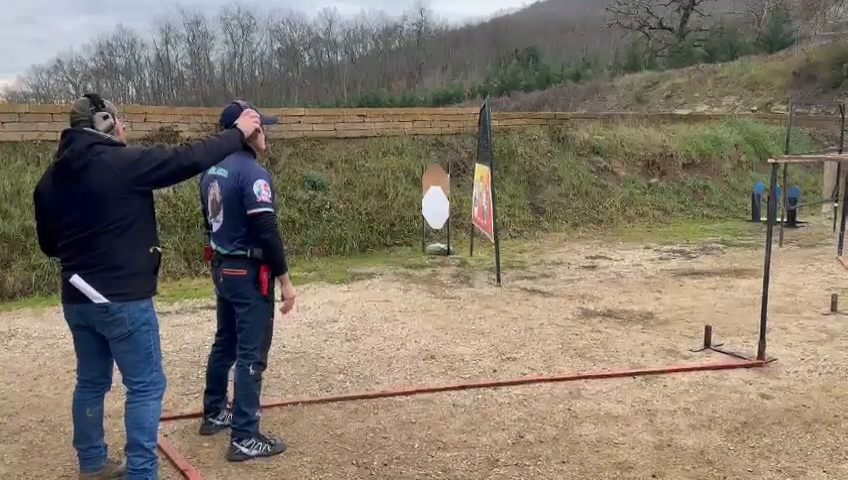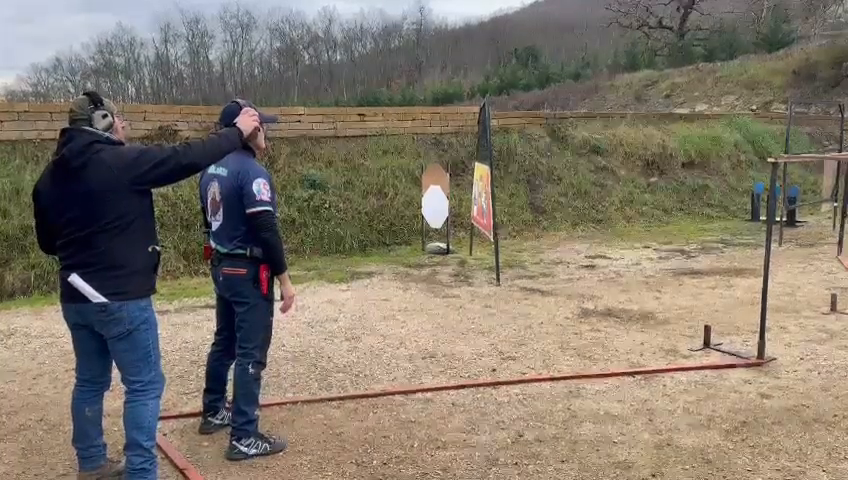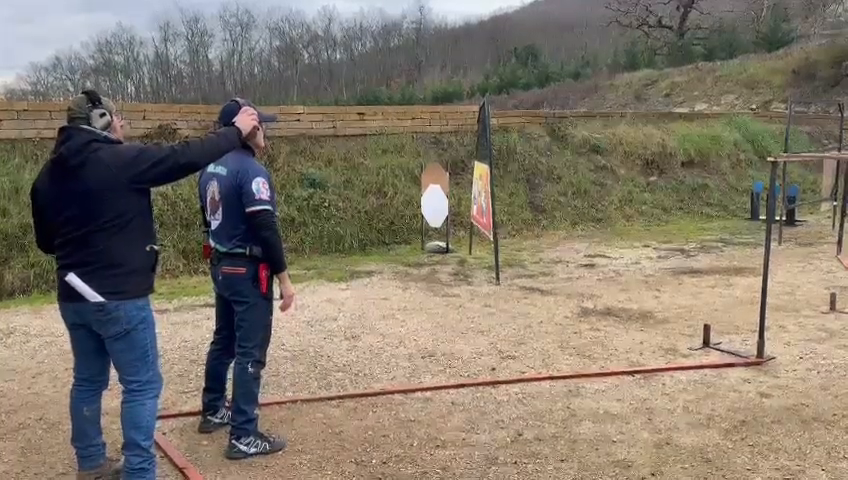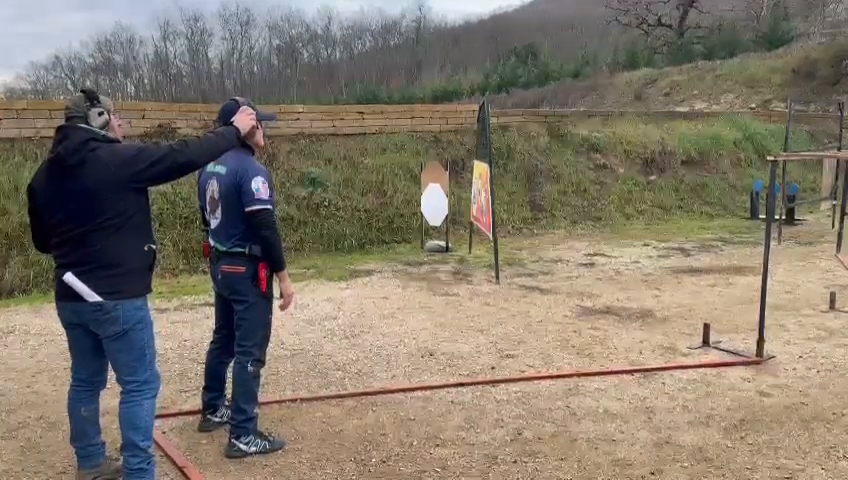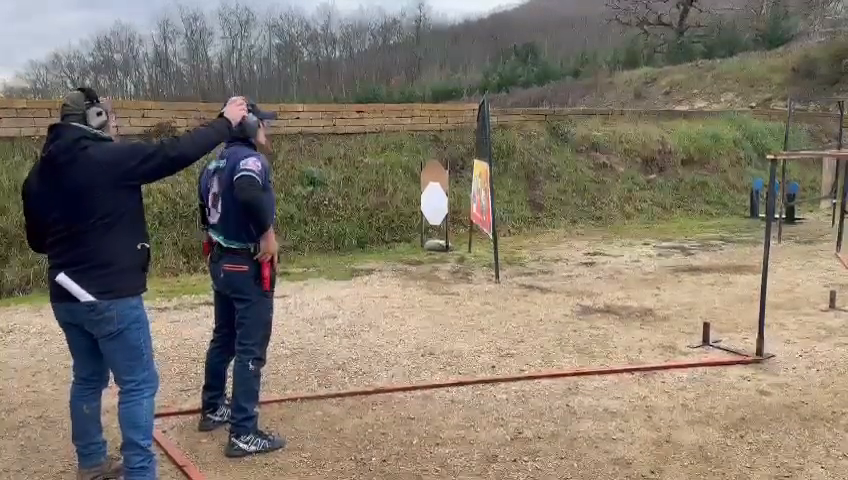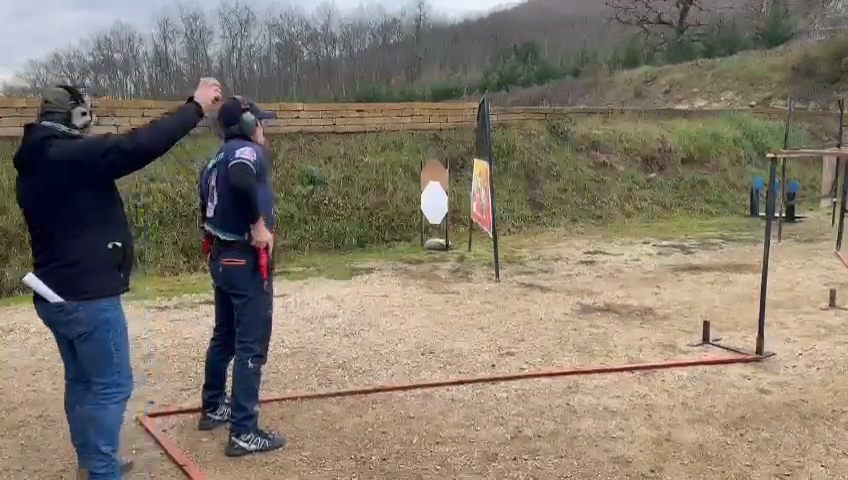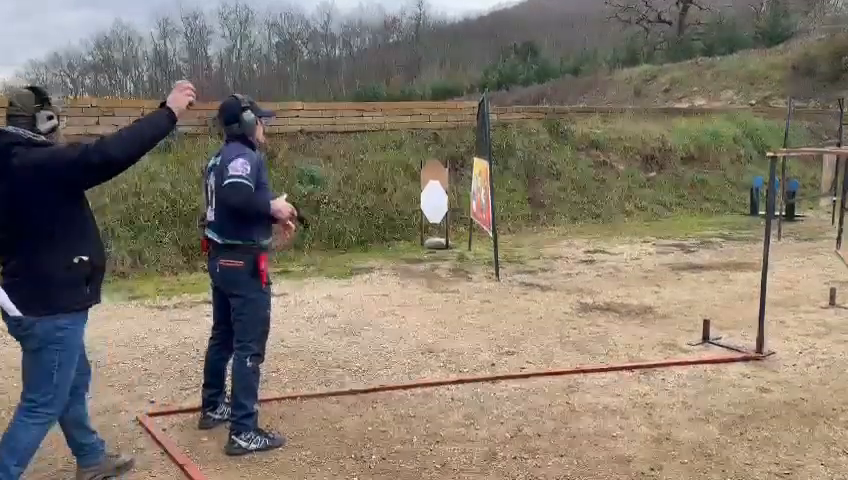
dt=0.3s
person 1, frame 1
left shoulder: (51, 178)
right shoulder: (121, 163)
left elbow: (48, 244)
right elbow: (189, 158)
right wrist: (238, 132)
left hip: (77, 298)
right hip: (123, 299)
left knee: (90, 382)
right knee: (145, 386)
person 1, frame 2
left shoulder: (50, 176)
right shoulder: (120, 162)
left elbow: (47, 242)
right elbow: (188, 158)
right wrist: (237, 131)
left hip: (76, 298)
right hip: (122, 298)
left knee: (89, 381)
right knee: (144, 385)
person 1, frame 3
left shoulder: (48, 175)
right shoulder: (119, 161)
left elbow: (46, 241)
right elbow: (187, 156)
right wrist: (236, 130)
left hip: (74, 296)
right hip: (119, 298)
left knee: (87, 380)
right knee: (142, 385)
person 1, frame 4
left shoulder: (45, 174)
right shoulder: (118, 160)
left elbow: (42, 240)
right elbow: (185, 156)
right wrist: (234, 130)
left hip: (71, 297)
right hip: (117, 298)
left knee: (85, 381)
right knee: (140, 385)
person 1, frame 5
left shoulder: (40, 173)
right shoulder: (107, 158)
left elbow: (37, 240)
right elbow: (176, 152)
right wrist: (226, 121)
left hip: (67, 296)
right hip: (111, 297)
left knee: (88, 379)
right knee: (139, 384)
person 1, frame 6
left shoulder: (31, 166)
right shoulder: (76, 156)
right elbow: (141, 144)
right wrist: (196, 105)
left hip: (55, 294)
right hip: (89, 296)
left knee: (82, 381)
right knee: (113, 386)
person 1, frame 7
right shoulder: (41, 164)
right elbow: (109, 154)
right wrist: (168, 111)
left hip: (33, 303)
right hip: (54, 307)
left knee: (72, 383)
right knee: (43, 403)
person 2, frame 1
left shoulder: (212, 171)
right shoulder: (252, 173)
right elbow: (266, 231)
right wrist: (284, 279)
left hip: (221, 269)
right hip: (249, 273)
left knee: (225, 343)
right knee: (250, 355)
left ankle: (214, 413)
right ankle: (244, 439)
person 2, frame 2
left shoulder: (211, 170)
right shoulder: (252, 172)
right elbow: (266, 230)
right wrist: (284, 278)
left hip: (221, 268)
right hip: (249, 272)
left knee: (224, 342)
right knee: (250, 354)
left ankle: (213, 412)
right ankle: (244, 438)
person 2, frame 3
left shoulder: (211, 169)
right shoulder: (251, 171)
right elbow: (266, 229)
right wrist: (283, 277)
left hip: (221, 266)
right hip: (248, 271)
left knee: (223, 341)
right knee: (249, 353)
left ankle: (213, 411)
right ankle: (243, 437)
person 2, frame 4
left shoulder: (210, 168)
right shoulder: (251, 170)
right elbow: (265, 227)
right wrist: (283, 276)
left hip: (220, 265)
right hip: (248, 270)
left knee: (223, 340)
right knee: (249, 352)
left ankle: (213, 410)
right ankle: (243, 436)
person 2, frame 5
left shoulder: (213, 165)
right shoulder: (249, 157)
left elbow: (206, 216)
right elbow: (248, 193)
right wrist: (267, 233)
left hip: (220, 262)
right hip: (248, 266)
left knee: (223, 338)
right knee: (251, 350)
left ankle: (213, 409)
right ankle: (243, 434)
person 2, frame 6
left shoulder: (214, 163)
right shoulder: (248, 150)
left elbow: (207, 213)
right elbow: (241, 181)
right wrist: (258, 224)
left hip: (221, 258)
right hip: (246, 262)
left knee: (224, 337)
right knee: (251, 347)
left ankle: (213, 408)
right ankle: (243, 433)
person 2, frame 7
left shoulder: (220, 157)
right shoulder: (245, 157)
right elbow: (236, 198)
left wrist: (271, 215)
right wrist: (273, 209)
left hip: (220, 258)
right hip: (244, 263)
left knee: (222, 337)
right knee: (249, 347)
left ankle: (212, 407)
right ankle: (243, 433)
